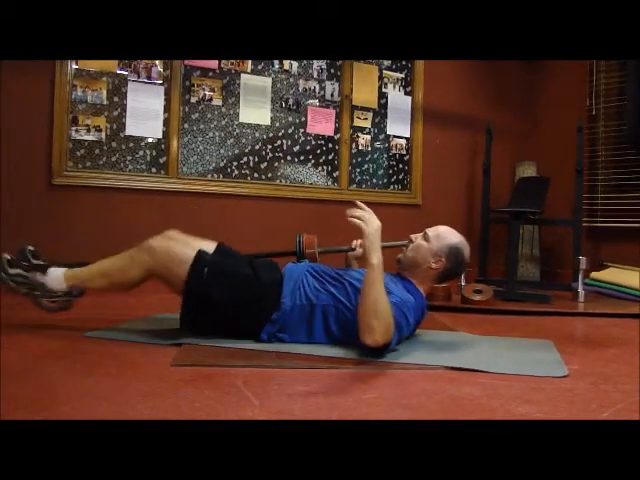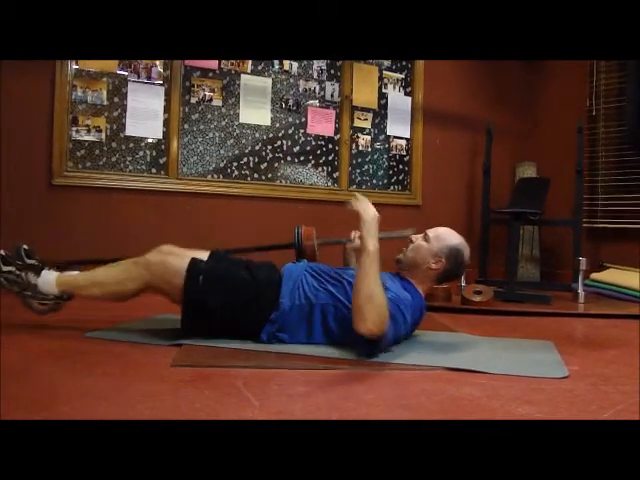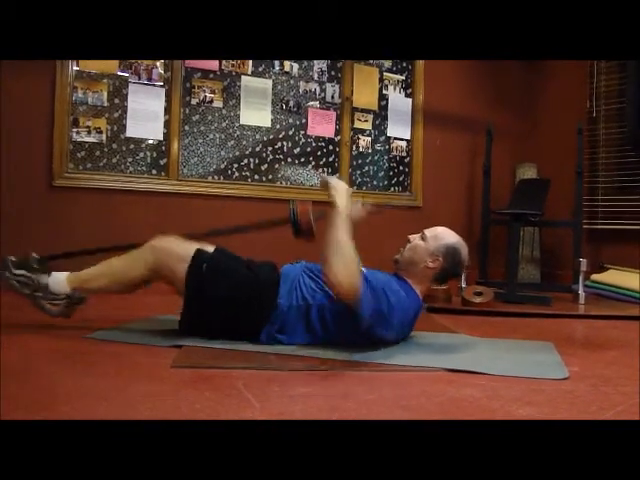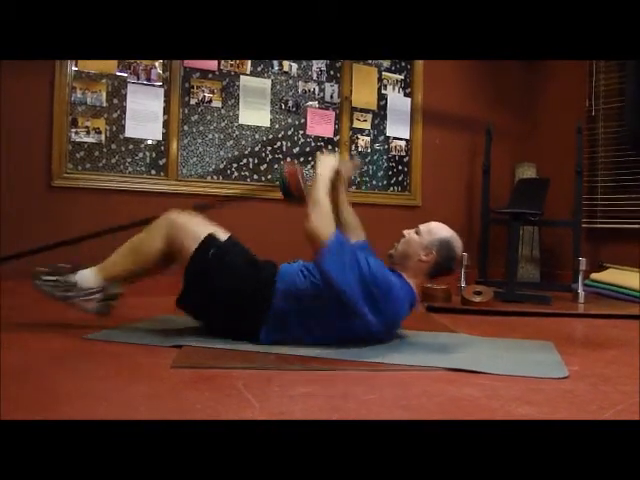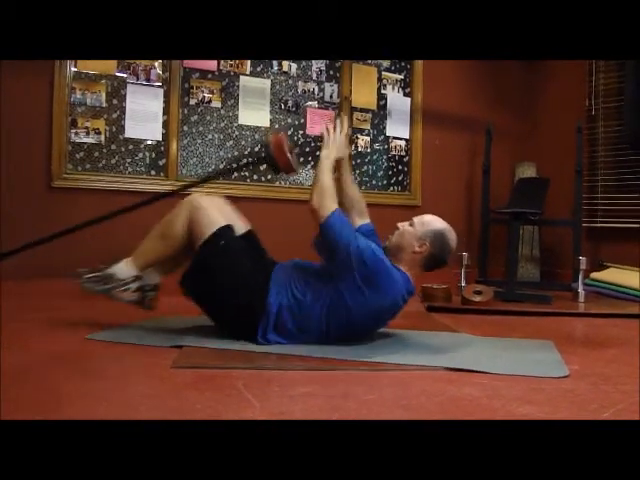
dt=0.1s
person 1, frame 1
left shoulder: (404, 305)
right shoulder: (400, 289)
left elbow: (373, 336)
left wrist: (375, 254)
right wrist: (364, 261)
left hip: (265, 310)
right hip: (273, 283)
left knee: (155, 250)
right knee: (170, 240)
left ankle: (57, 282)
right ankle: (67, 277)
person 1, frame 2
left shoulder: (402, 306)
right shoulder: (402, 290)
left elbow: (367, 326)
left wrist: (371, 244)
right wrist: (360, 253)
left hip: (266, 312)
right hip: (274, 286)
left knee: (151, 266)
right knee: (166, 254)
left ankle: (48, 284)
right ankle: (56, 281)
person 1, frame 3
left shoulder: (393, 304)
right shoulder: (399, 291)
left elbow: (340, 282)
left wrist: (341, 209)
right wrist: (348, 223)
left hip: (264, 312)
right hip: (273, 286)
left knee: (158, 252)
right knee: (169, 245)
left ankle: (59, 286)
right ankle: (65, 284)
person 1, frame 4
left shoulder: (382, 288)
right shoulder: (398, 288)
left elbow: (319, 235)
right elbow: (354, 244)
left wrist: (323, 177)
right wrist: (341, 190)
left hip: (258, 310)
right hip: (270, 286)
left knee: (175, 222)
right knee: (189, 226)
left ankle: (88, 283)
right ankle: (98, 280)
person 1, frame 5
left shoulder: (377, 277)
right shoulder: (391, 280)
left elbow: (322, 207)
right elbow: (359, 223)
left wrist: (329, 153)
right wrist: (343, 166)
left hip: (257, 311)
right hip: (274, 289)
left knee: (197, 205)
right knee: (212, 207)
left ankle: (125, 274)
right ankle: (147, 279)
